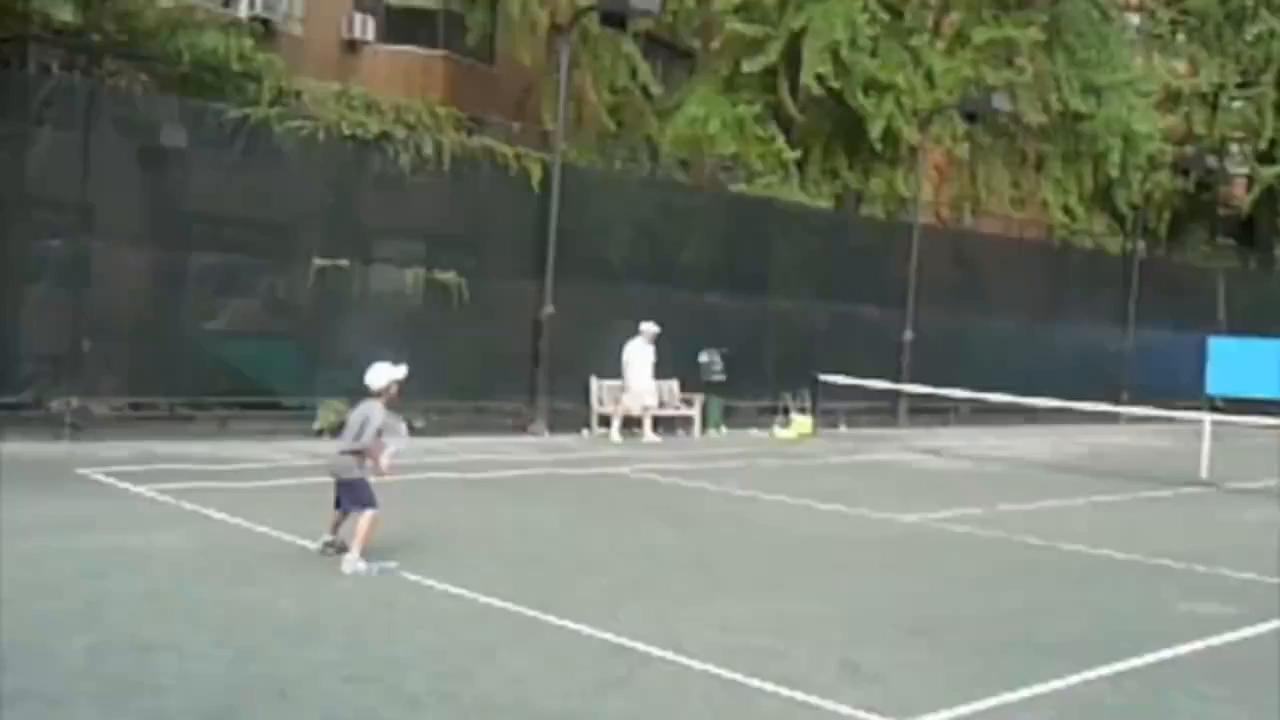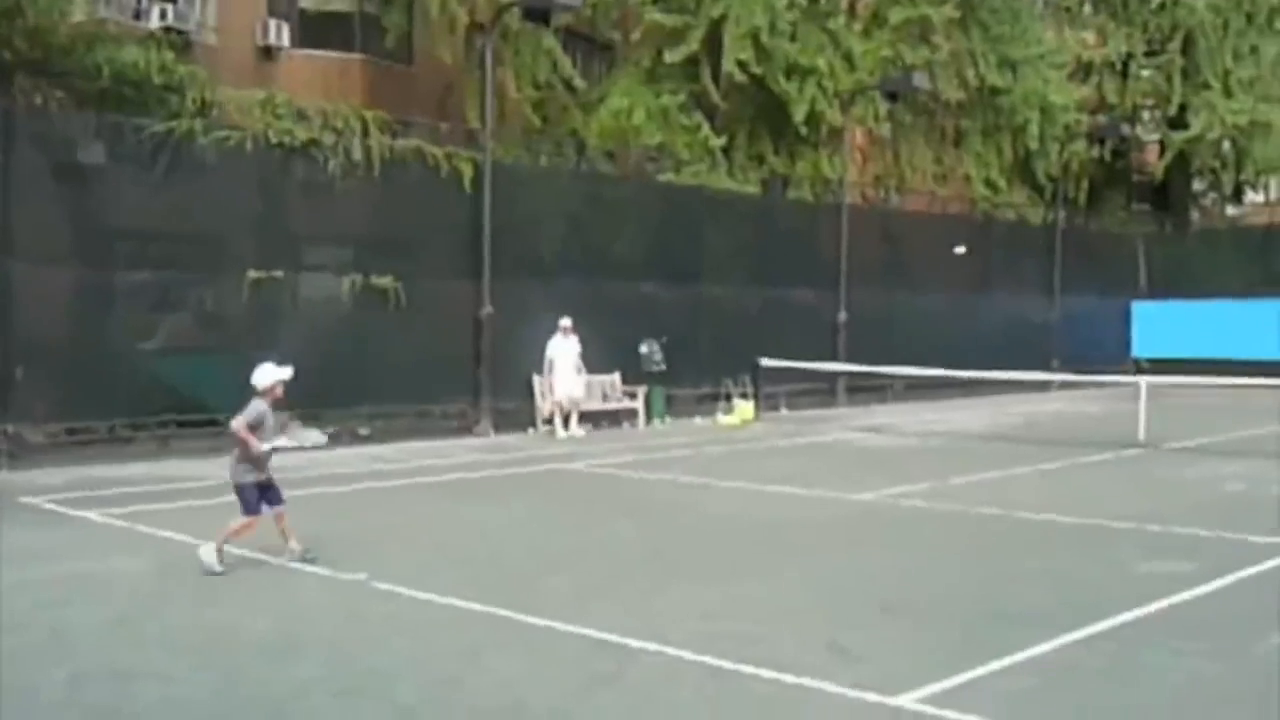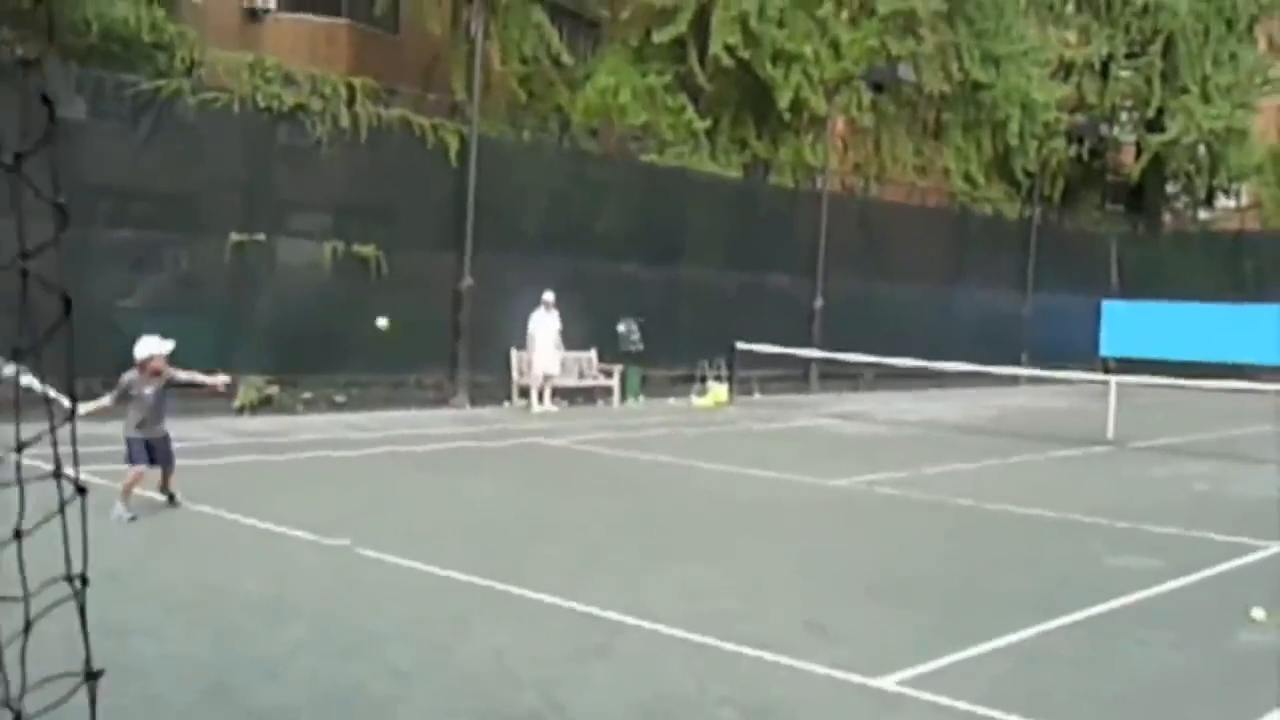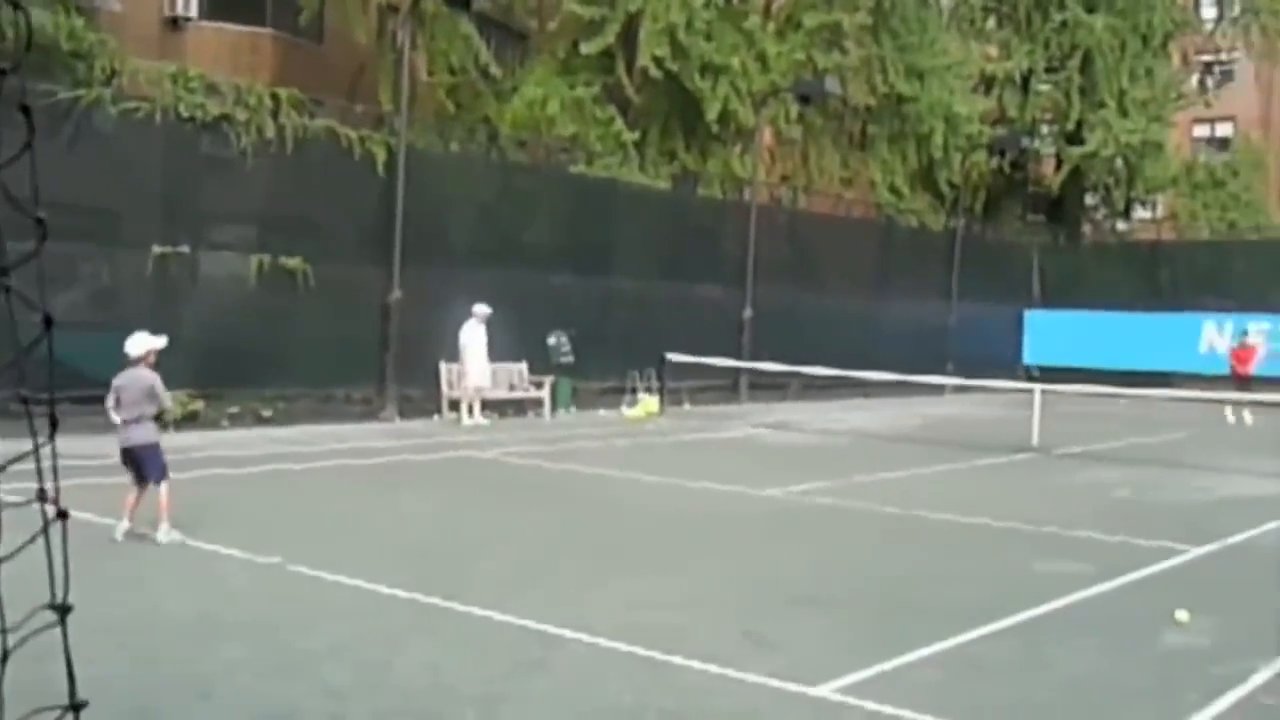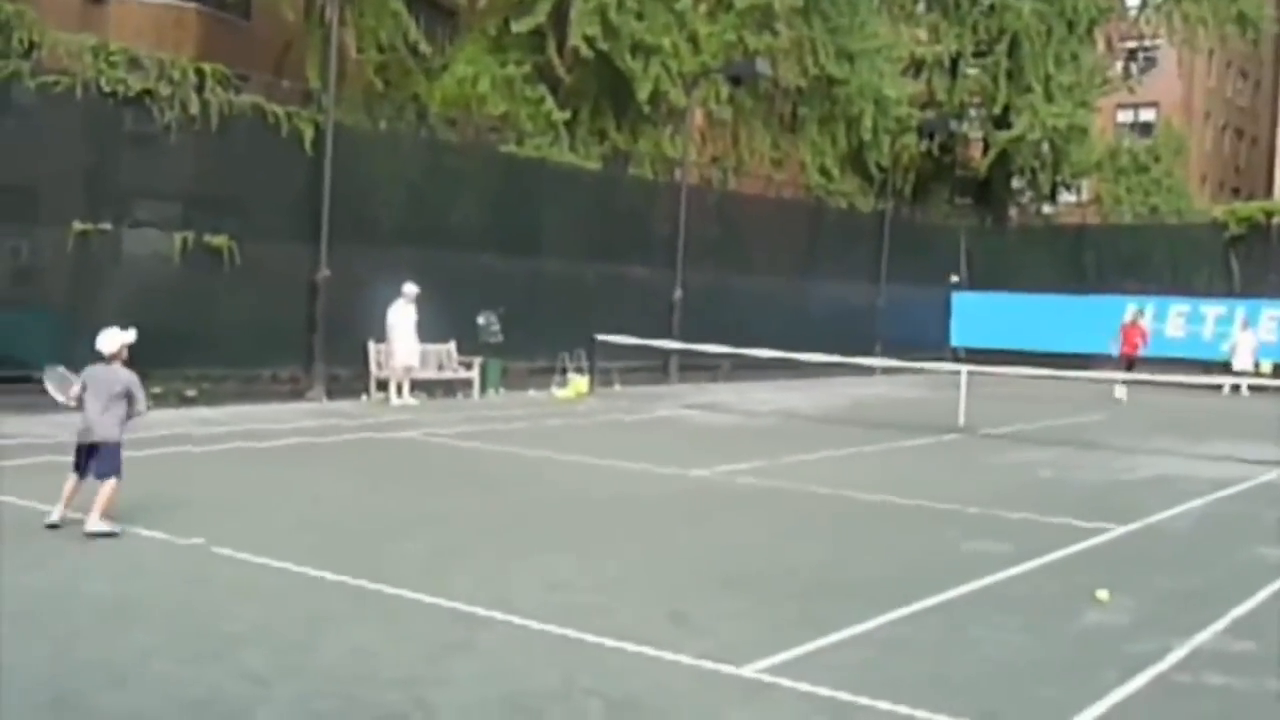
dt=1s
person 1, frame 1
left shoulder: (366, 406)
right shoulder: (378, 412)
right elbow: (367, 442)
left wrist: (377, 454)
right wrist: (378, 462)
left hip: (342, 463)
right hip: (350, 467)
left knee: (345, 506)
right knee: (369, 510)
left ankle: (329, 540)
right ankle: (353, 559)
person 1, frame 2
left shoulder: (267, 408)
right shoulder: (259, 408)
right elbow: (235, 425)
right wrist: (252, 443)
left hip: (261, 472)
right hip: (245, 472)
left knee: (279, 509)
right knee: (251, 518)
left ankle: (294, 548)
right ankle: (213, 550)
person 1, frame 3
left shoulder: (166, 373)
right shoulder: (130, 380)
left elbow: (188, 376)
right elbow: (112, 399)
left wrist: (212, 380)
right wrist: (86, 407)
left hip: (157, 432)
right hip: (135, 433)
left knee: (168, 465)
right knee: (137, 471)
left ankle: (166, 489)
right ankle: (122, 505)
person 1, frame 4
left shoulder: (118, 379)
right shoulder: (151, 378)
left elbow: (110, 407)
right elbow: (166, 405)
left hip: (125, 440)
right hip: (145, 438)
left knee: (141, 484)
right knee: (161, 481)
left ankle: (124, 526)
right ankle: (164, 528)
person 1, frame 5
left shoulder: (89, 371)
right shoulder: (129, 377)
left elbow: (74, 394)
right elbow: (140, 408)
right wrist: (124, 416)
left hip: (86, 433)
right hip: (109, 435)
left knee: (78, 473)
right knee: (111, 478)
left ankle: (57, 513)
right ankle: (94, 521)
